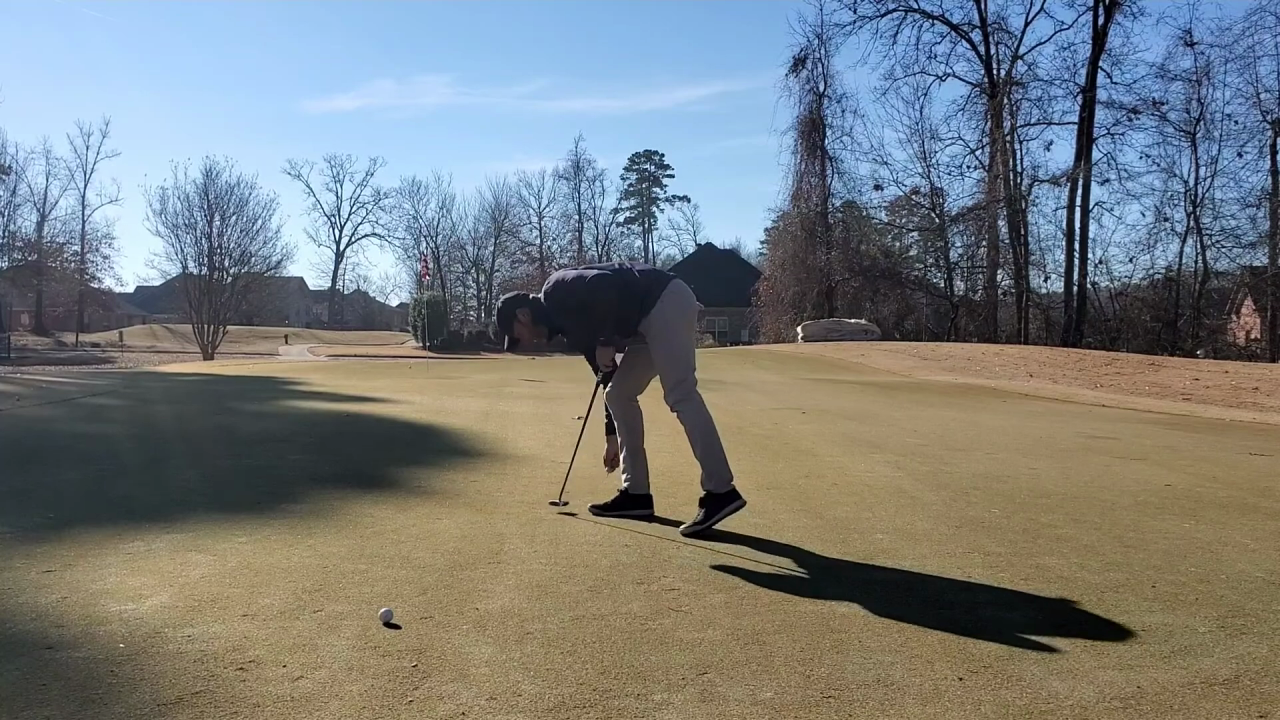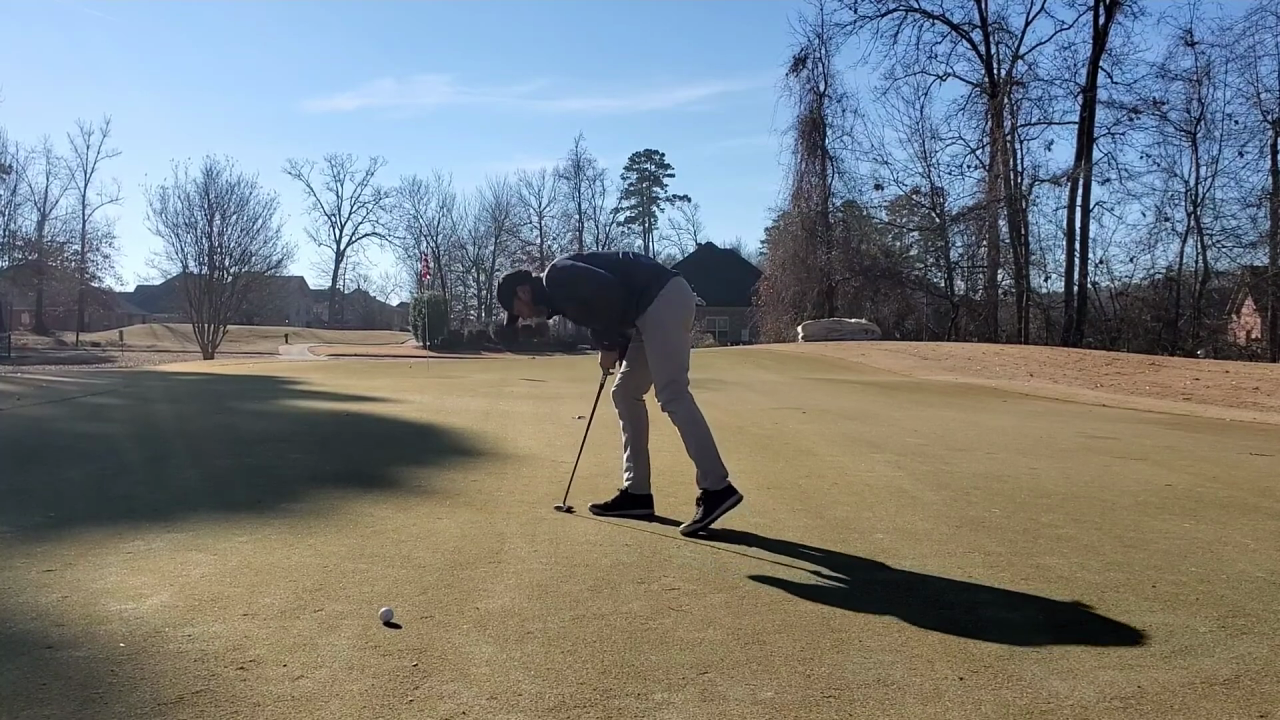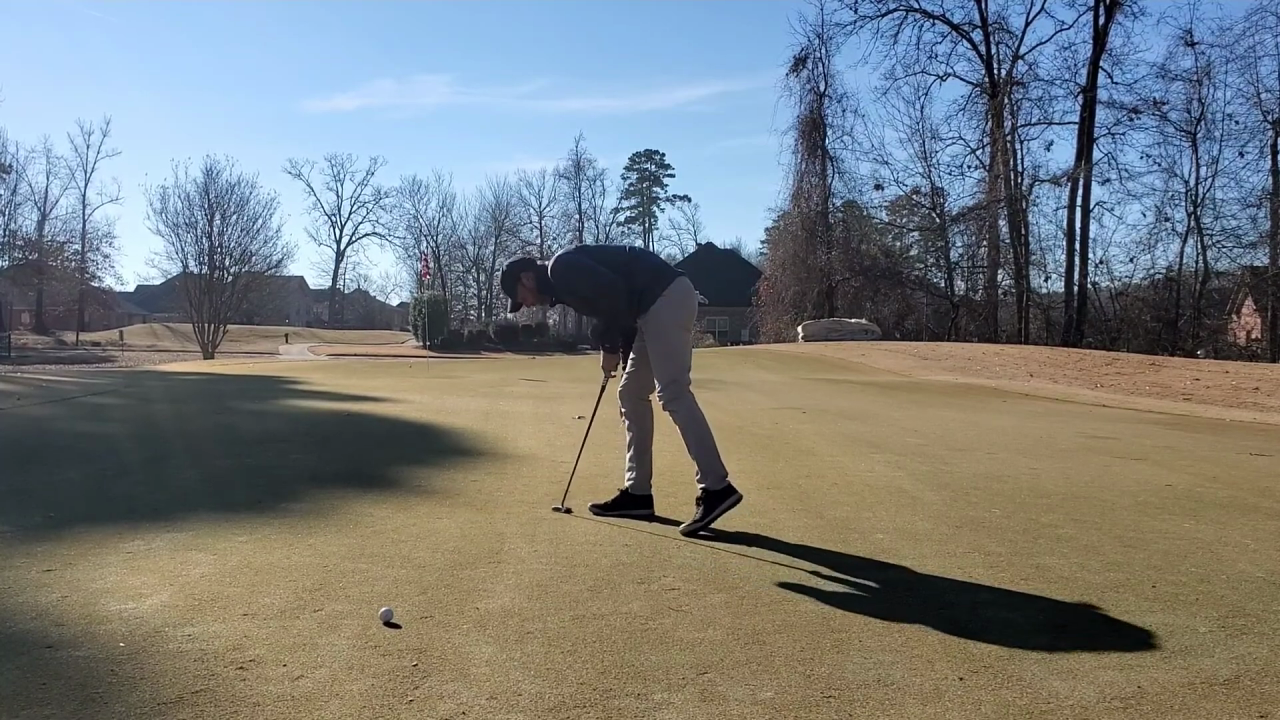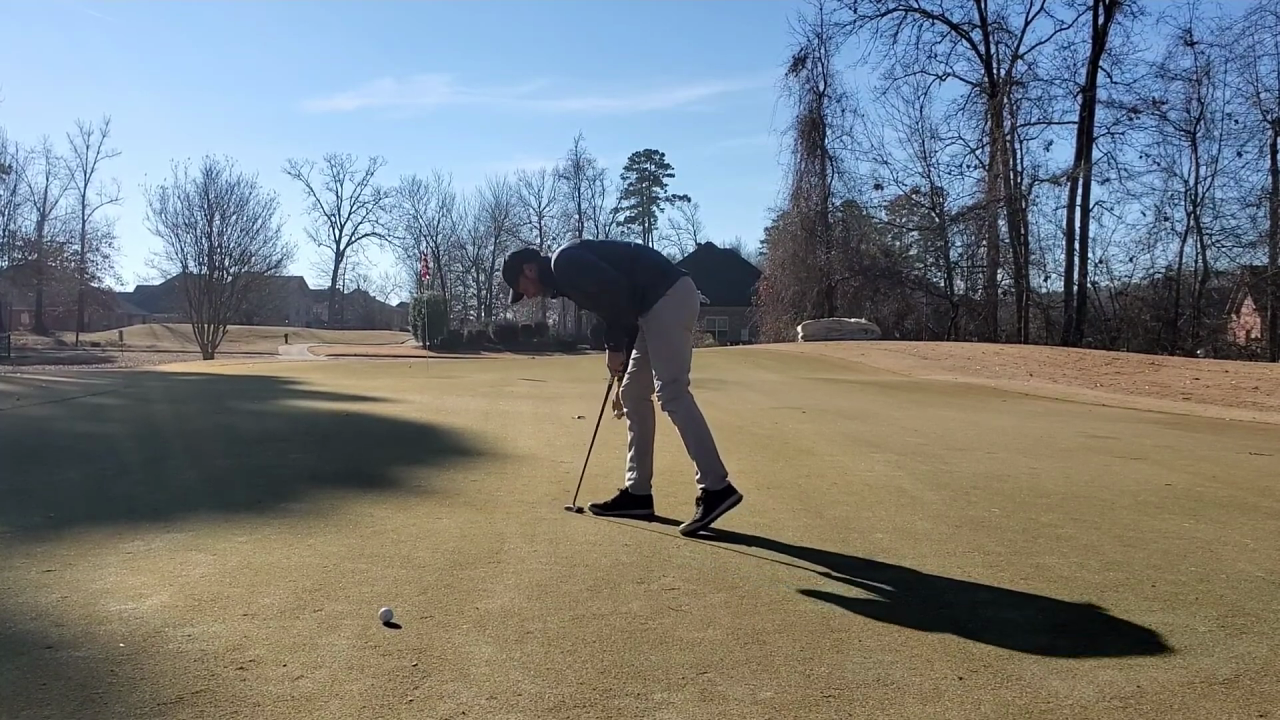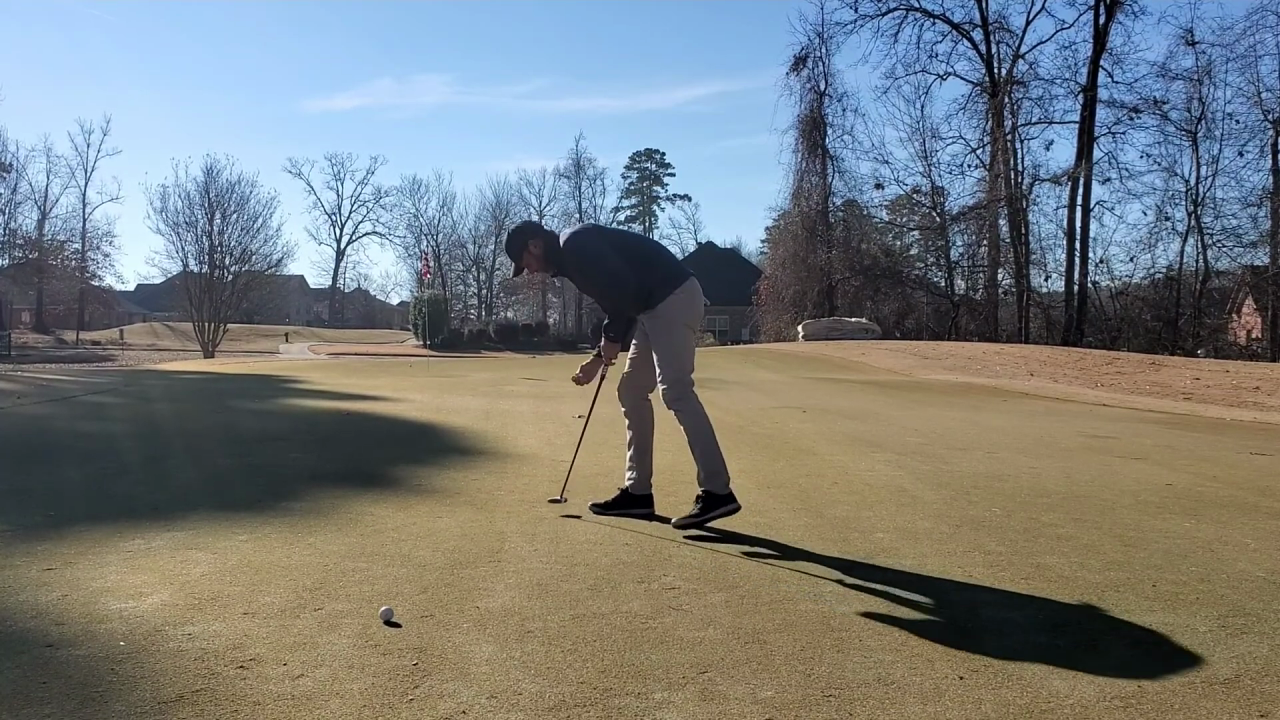
dt=0.5s
person 1, frame 1
left shoulder: (557, 292)
right shoulder: (566, 322)
left elbow: (603, 284)
right elbow: (607, 375)
left wrist: (604, 342)
right wrist: (613, 437)
left hip: (667, 302)
right hip: (650, 318)
left knee: (680, 395)
right knee: (618, 394)
left ankle: (721, 493)
right ankle: (636, 493)
person 1, frame 2
left shoulder: (557, 278)
right shoulder: (562, 297)
left elbow: (609, 289)
right elbow: (611, 325)
left wrist: (607, 346)
left hip: (665, 298)
right hip: (654, 307)
left knee: (672, 394)
right knee: (625, 393)
left ankle: (717, 489)
right ankle: (637, 493)
person 1, frame 3
left shoulder: (561, 268)
right shoulder: (564, 285)
left elbow: (613, 292)
right elbow: (617, 314)
left wrist: (608, 348)
left hip: (667, 298)
right hip: (658, 305)
left knee: (672, 393)
right knee: (631, 393)
left ankle: (716, 489)
right ankle: (637, 493)
person 1, frame 4
left shoulder: (564, 262)
right shoulder: (566, 277)
left elbow: (616, 288)
right elbow: (618, 314)
left wrist: (613, 348)
right wrist: (623, 374)
left hip: (669, 297)
right hip: (660, 304)
left knee: (671, 393)
right knee: (634, 394)
left ankle: (716, 489)
right ankle: (637, 493)
person 1, frame 5
left shoulder: (576, 243)
right shoulder: (570, 261)
left elbow: (622, 284)
right elbow: (618, 306)
left wrist: (611, 337)
right wrist: (598, 359)
left hip: (674, 299)
right hip: (655, 307)
left knee: (675, 391)
right knee: (631, 392)
left ankle: (717, 493)
right ankle: (638, 492)
